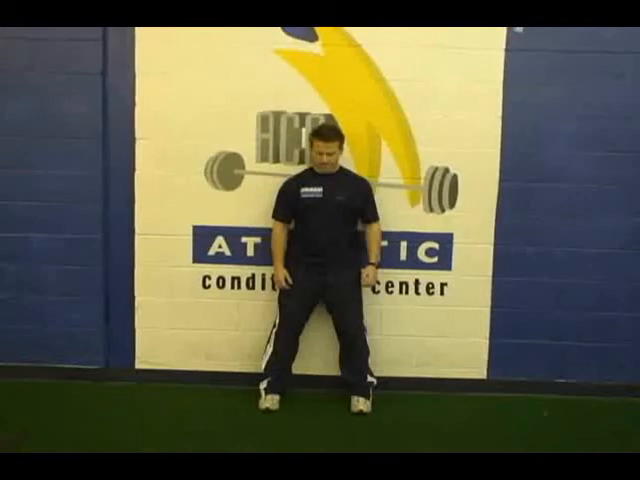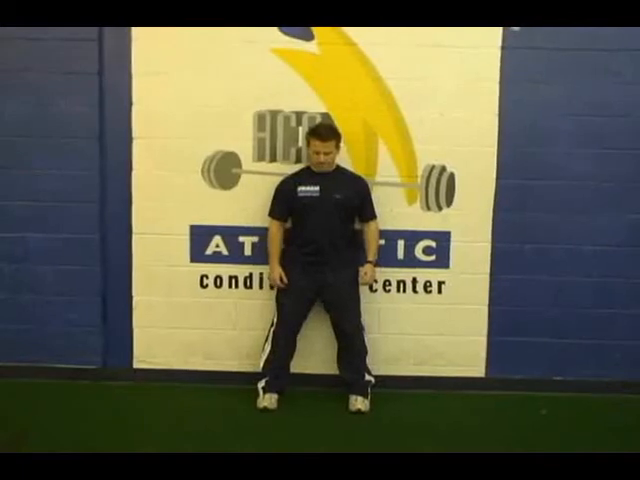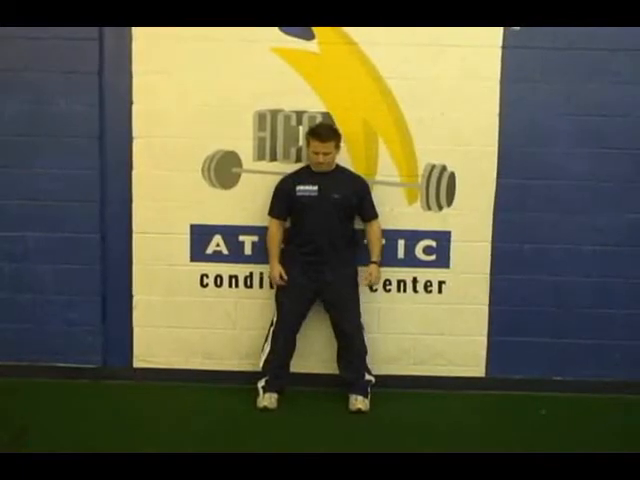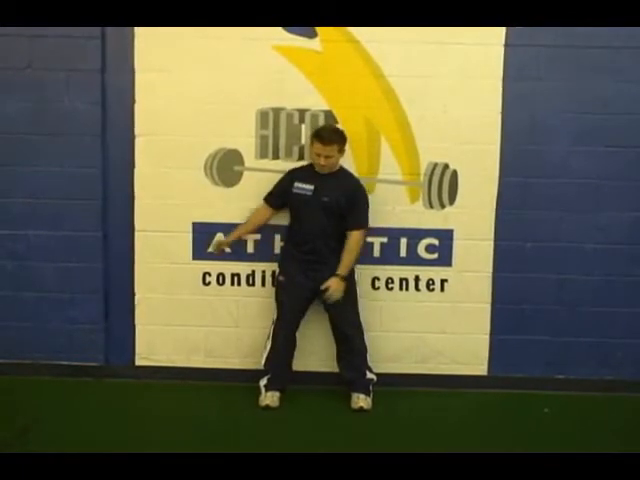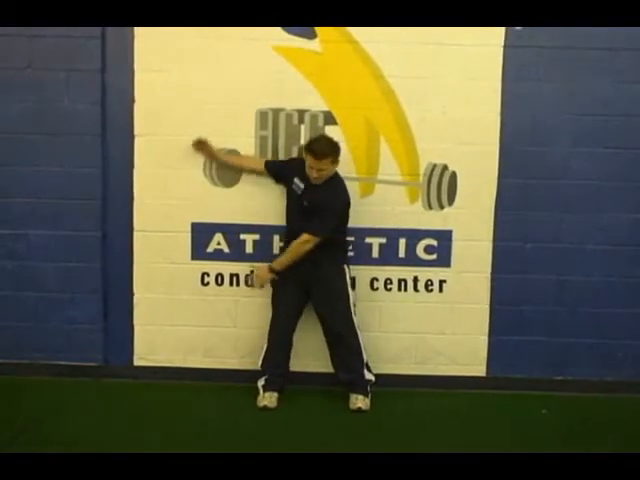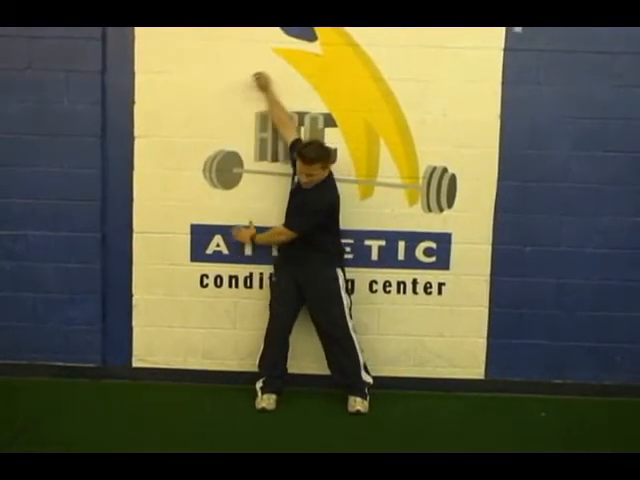
dt=0.5s
person 1, frame 1
left shoulder: (358, 186)
right shoulder: (294, 185)
left elbow: (372, 226)
right elbow: (280, 227)
left wrist: (372, 263)
right wrist: (279, 266)
left hip: (344, 273)
right hip: (300, 272)
left knee: (352, 332)
right knee: (286, 329)
left ankle: (360, 391)
right ankle: (272, 388)
person 1, frame 2
left shoulder: (355, 184)
right shoulder: (291, 184)
left elbow: (369, 224)
right elbow: (277, 225)
left wrist: (369, 261)
right wrist: (274, 263)
left hip: (342, 272)
right hip: (298, 271)
left knee: (350, 331)
right knee: (284, 329)
left ankle: (359, 389)
right ankle: (270, 387)
person 1, frame 3
left shoulder: (354, 183)
right shoulder: (290, 183)
left elbow: (372, 223)
right elbow: (276, 224)
left wrist: (374, 261)
right wrist: (274, 261)
left hip: (340, 271)
right hip: (297, 270)
left knee: (349, 330)
right knee: (283, 327)
left ankle: (359, 388)
right ankle: (270, 386)
person 1, frame 4
left shoulder: (353, 188)
right shoulder: (295, 177)
left elbow: (356, 235)
right elbow: (267, 209)
left wrist: (341, 277)
right wrist: (234, 236)
left hip: (336, 268)
right hip: (295, 266)
left knee: (348, 328)
right knee: (284, 326)
left ankle: (361, 386)
right ankle: (273, 385)
person 1, frame 5
left shoulder: (336, 196)
right shoulder: (295, 167)
left elbow: (307, 240)
right elbow: (260, 165)
left wrist: (272, 269)
right wrist: (216, 156)
left hip: (328, 268)
right hip: (292, 262)
left knee: (340, 327)
right knee: (280, 325)
left ankle: (359, 387)
right ankle: (270, 386)
person 1, frame 6
left shoulder: (323, 198)
right shoulder: (304, 164)
left elbow: (284, 233)
right elbow: (286, 127)
left wrist: (251, 237)
right wrist: (267, 92)
left hip: (323, 269)
right hip: (289, 264)
left knee: (337, 329)
right knee: (277, 326)
left ankle: (358, 389)
right ankle: (269, 387)
